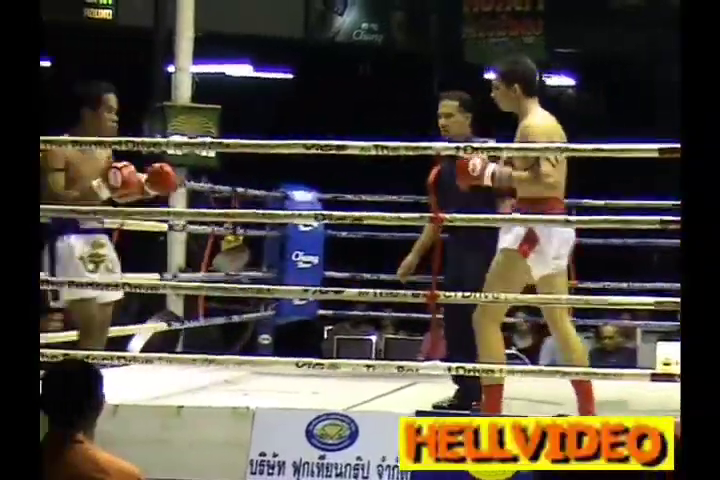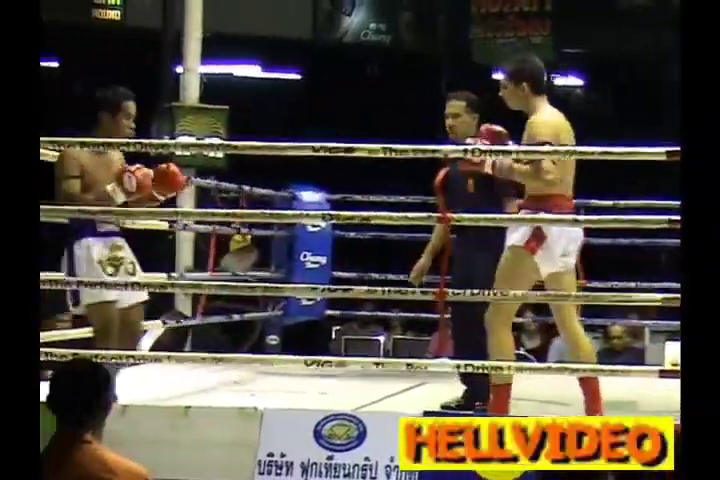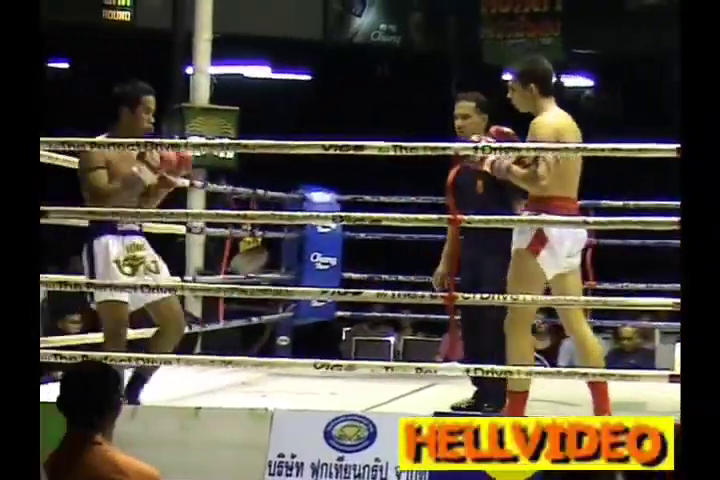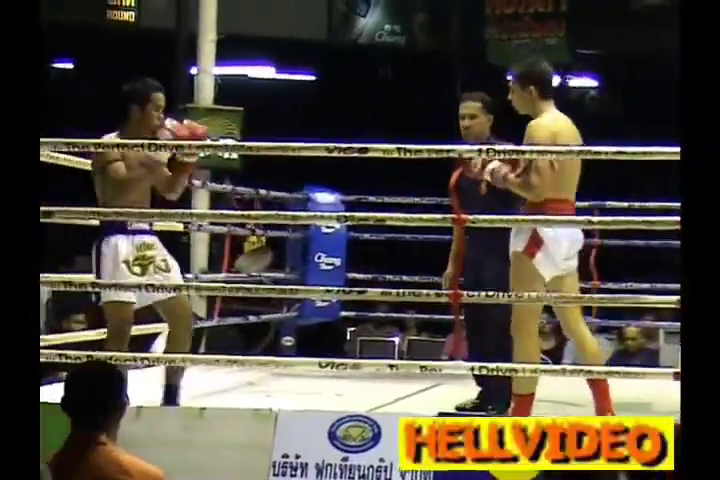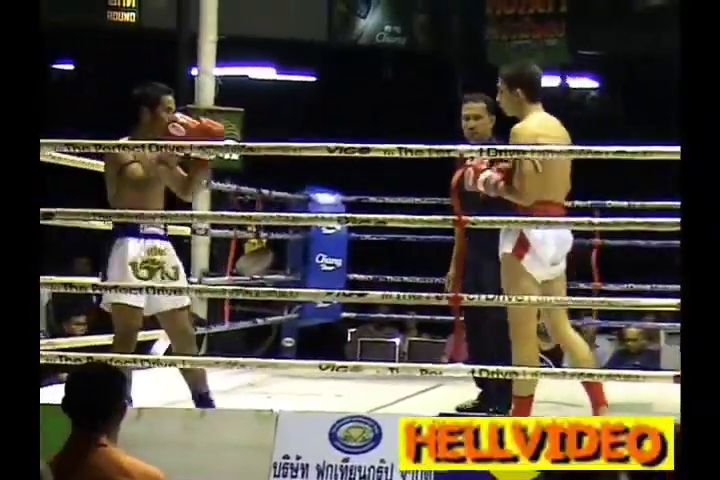
dt=0.1s
person 1, frame 1
left shoulder: (532, 125)
right shoulder: (547, 122)
left elbow: (548, 182)
left wrist: (494, 174)
right wrist: (502, 168)
left hip: (533, 227)
right hip: (552, 227)
left knee: (486, 318)
right knee: (561, 323)
left ankle: (491, 413)
right ankle: (588, 412)
person 1, frame 2
left shoulder: (539, 122)
right shoulder: (557, 120)
left elbow: (547, 179)
left wrist: (499, 164)
right wrist: (509, 158)
left hip: (540, 225)
right hip: (561, 225)
left knee: (498, 318)
right knee: (569, 322)
left ankle: (498, 414)
right ankle: (594, 412)
person 1, frame 3
left shoulder: (542, 124)
right shoulder: (567, 122)
left elbow: (541, 184)
left wrist: (499, 165)
right wrist: (517, 161)
left hip: (544, 227)
right hip: (568, 225)
left knee: (518, 326)
right knee: (576, 323)
left ankle: (514, 417)
right ankle: (603, 413)
person 1, frame 4
left shoulder: (538, 127)
right shoulder: (567, 125)
left elbow: (536, 189)
left wrist: (498, 174)
right wrist: (517, 169)
left hip: (541, 230)
right hip: (565, 228)
left knee: (524, 329)
right knee: (574, 324)
left ankle: (519, 419)
right ankle: (605, 412)
person 1, frame 5
left shoulder: (524, 130)
right shoulder: (558, 128)
left elbow: (525, 195)
left wrist: (491, 184)
left hip: (530, 232)
right hip: (557, 229)
left knee: (523, 332)
right knee: (560, 325)
left ankle: (520, 419)
right ankle: (601, 409)
person 2, frame 1
right shoulder: (445, 161)
left elbow: (504, 204)
right elbow: (439, 214)
right wrist: (415, 254)
left hip: (484, 249)
right hip: (456, 249)
right knee: (454, 322)
left ankle: (482, 394)
right ankle: (466, 390)
person 2, frame 2
right shoulder: (452, 163)
left elbow: (510, 204)
right wrist: (427, 257)
left hip: (490, 249)
right hip: (463, 250)
left knee: (485, 321)
right knee: (461, 323)
left ankle: (487, 394)
right ankle: (473, 390)
person 2, frame 3
right shoulder: (460, 161)
left elbow: (519, 206)
right wrist: (445, 261)
left hip: (499, 251)
right hip: (470, 251)
left knee: (494, 322)
right knee: (471, 324)
left ankle: (496, 398)
right ankle: (483, 391)
person 2, frame 4
right shoulder: (464, 162)
left elbow: (523, 207)
right wrist: (452, 262)
left hip: (502, 252)
right hip: (474, 252)
left knee: (498, 324)
right knee: (474, 325)
left ankle: (501, 399)
right ankle: (487, 391)
person 2, frame 5
right shoulder: (464, 161)
right wrist: (454, 263)
left hip: (500, 253)
right hip: (474, 253)
left knee: (496, 325)
right knee: (473, 326)
left ankle: (501, 401)
right ankle: (487, 393)
person 3, frame 1
left shoulder: (104, 152)
right shoulder: (59, 150)
left elbow: (116, 197)
right elbow: (54, 198)
left wrist: (147, 187)
right wrist: (100, 187)
left hip: (99, 239)
right hip: (70, 240)
left knee: (100, 328)
right knee: (90, 326)
person 3, frame 2
left shoulder: (117, 157)
right shoulder: (73, 155)
right elbow: (71, 206)
left wrist: (156, 193)
right wrist: (115, 192)
left hip: (116, 243)
right hip: (87, 244)
left knee: (133, 330)
right knee: (108, 330)
person 3, frame 3
left shoulder: (137, 150)
right shoulder: (94, 149)
right elbow: (99, 199)
left wrist: (168, 176)
right wrist: (139, 174)
left hip: (137, 241)
right hip: (107, 241)
left knee: (174, 321)
right knee: (116, 327)
left ankle: (135, 387)
person 3, frame 4
left shoulder: (147, 148)
right shoulder: (108, 147)
left elbow: (170, 191)
right elbow: (121, 193)
left wrist: (187, 162)
right wrist: (158, 156)
left hip: (148, 240)
right hip: (117, 241)
left knee: (183, 318)
right knee: (121, 327)
left ankle: (171, 395)
person 3, frame 5
left shoulder: (163, 150)
right shoulder: (121, 150)
left elbow: (187, 192)
right elbow: (141, 188)
left wrist: (203, 158)
right wrist: (170, 152)
left hip: (161, 245)
right hip: (130, 244)
left knee: (183, 333)
right knee: (127, 331)
left ankle: (205, 404)
